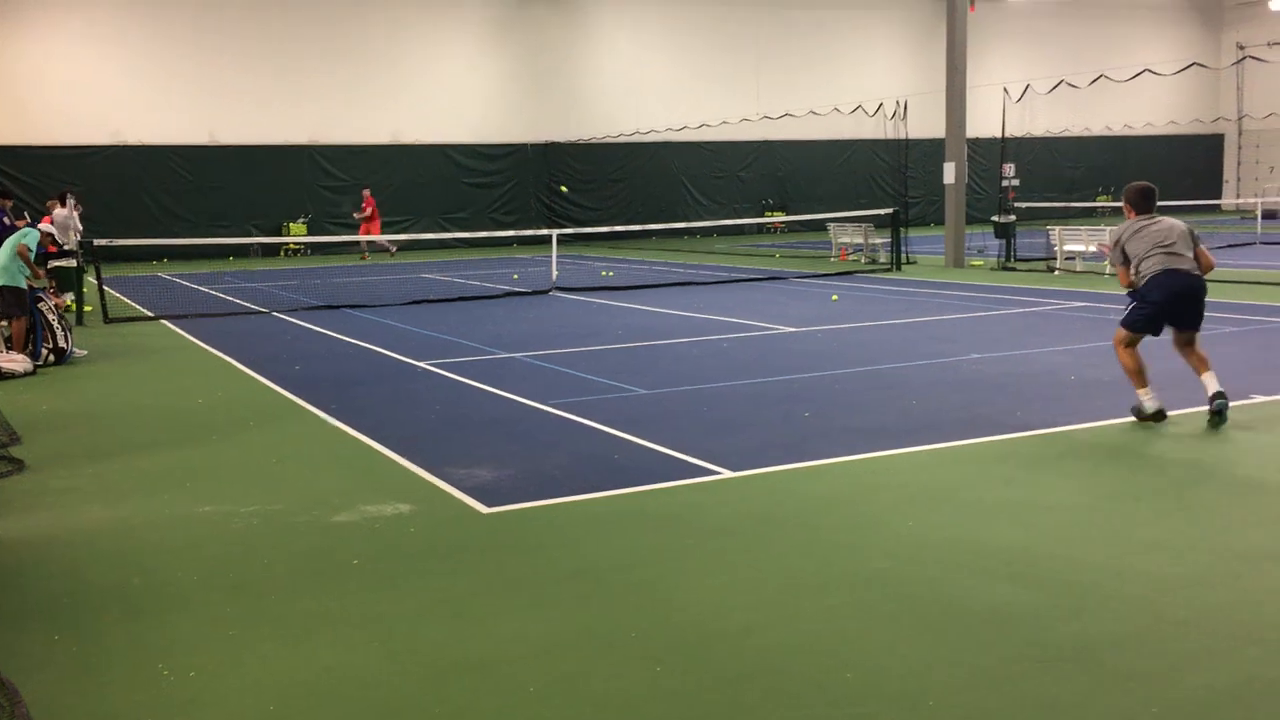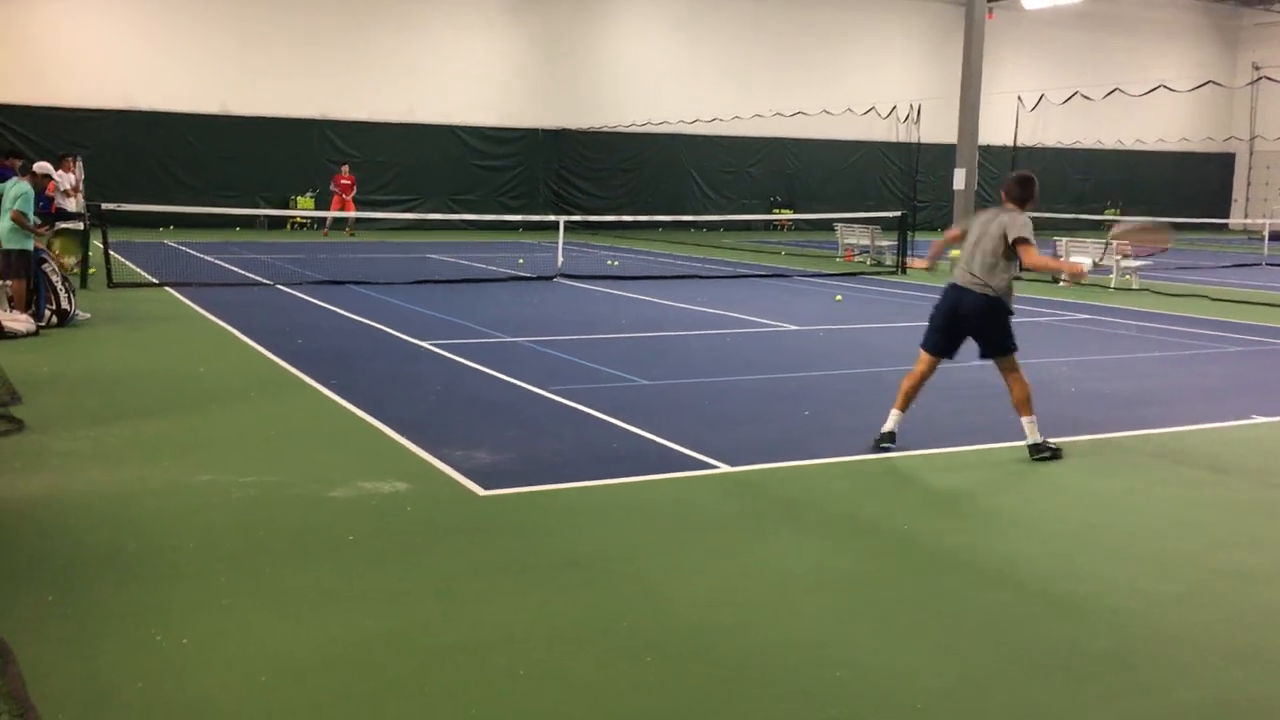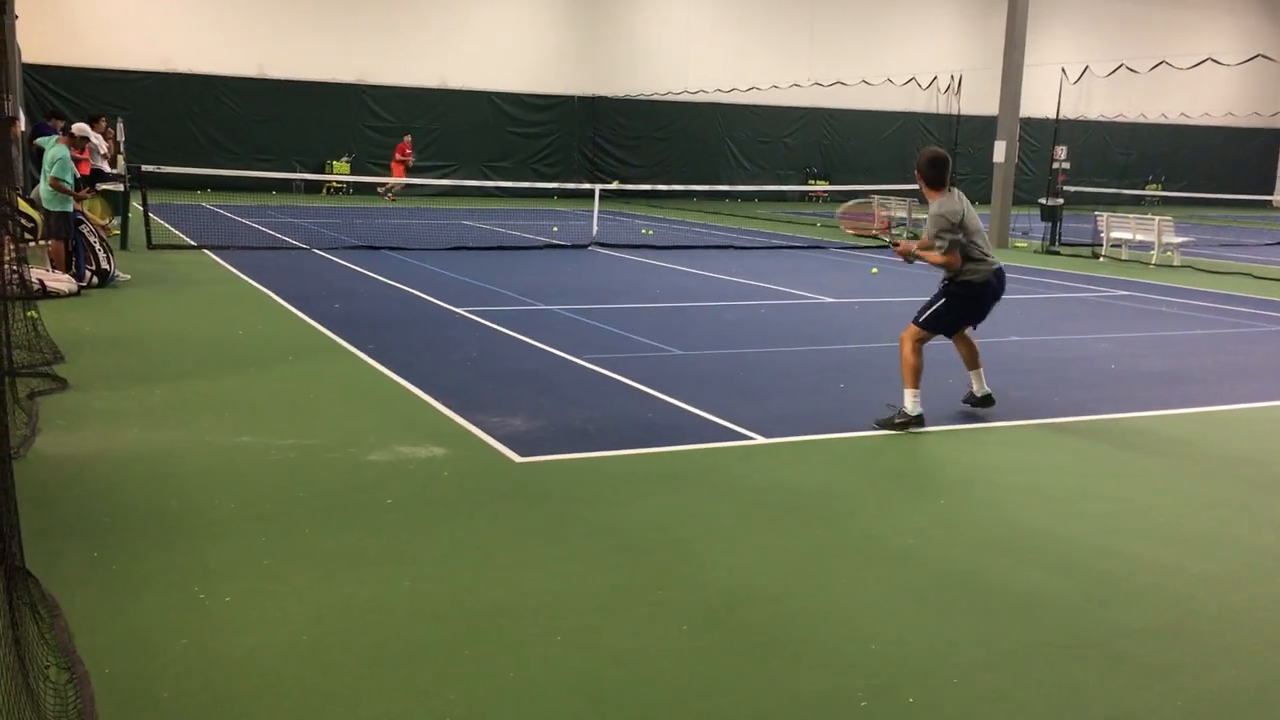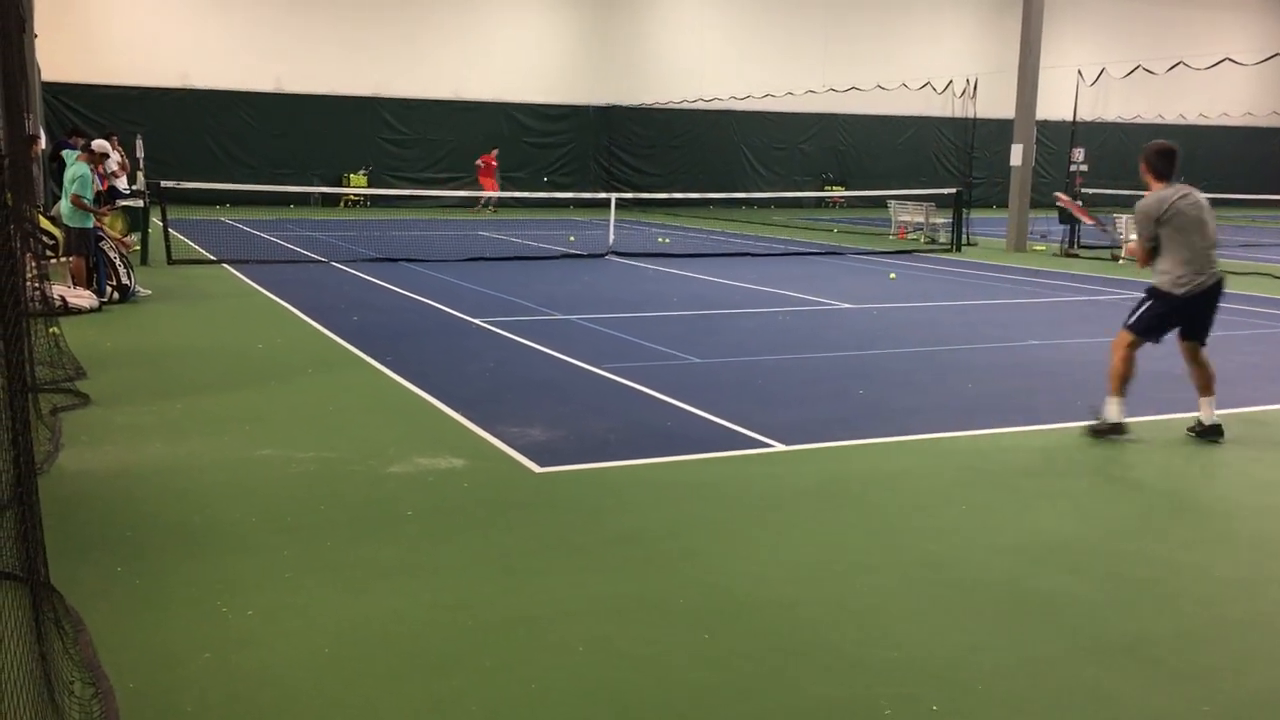
dt=0.7s
person 1, frame 1
left shoulder: (1121, 232)
right shoulder: (1179, 225)
left elbow: (1125, 281)
right elbow: (1208, 264)
left hip: (1157, 286)
right hip: (1193, 285)
left knee: (1123, 343)
right knee: (1187, 346)
left ankle: (1152, 407)
right ankle: (1216, 394)
person 1, frame 2
left shoulder: (984, 215)
right shoulder: (1018, 222)
left elbow: (952, 235)
right elbow: (1030, 260)
left wrist: (931, 258)
right wrist: (1064, 267)
left hip: (956, 298)
right hip: (989, 304)
left knee: (922, 369)
right knee: (1012, 374)
left ankle: (889, 431)
right ankle: (1035, 441)
person 1, frame 3
left shoulder: (940, 213)
right shoulder: (954, 196)
left elbow: (953, 262)
left wrist: (914, 252)
right wrist: (917, 248)
left hip: (971, 285)
right hip: (992, 280)
left knee: (911, 338)
right knee: (957, 330)
left ankle: (911, 412)
right ankle: (981, 392)
person 1, frame 4
left shoulder: (1148, 205)
right shoulder: (1196, 197)
left elbow: (1145, 259)
right elbow: (1199, 244)
left wrist: (1134, 249)
left hip: (1173, 291)
right hip: (1210, 286)
left knee: (1124, 345)
right knee: (1193, 352)
left ankle: (1113, 418)
right ankle: (1209, 421)
